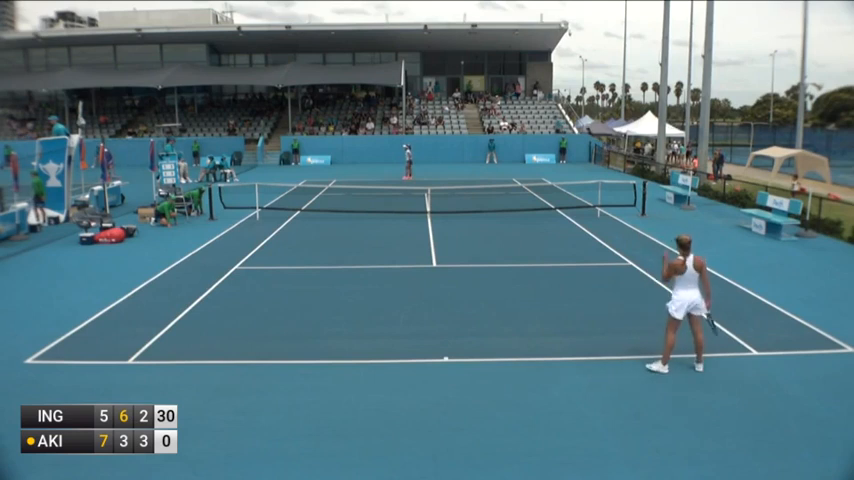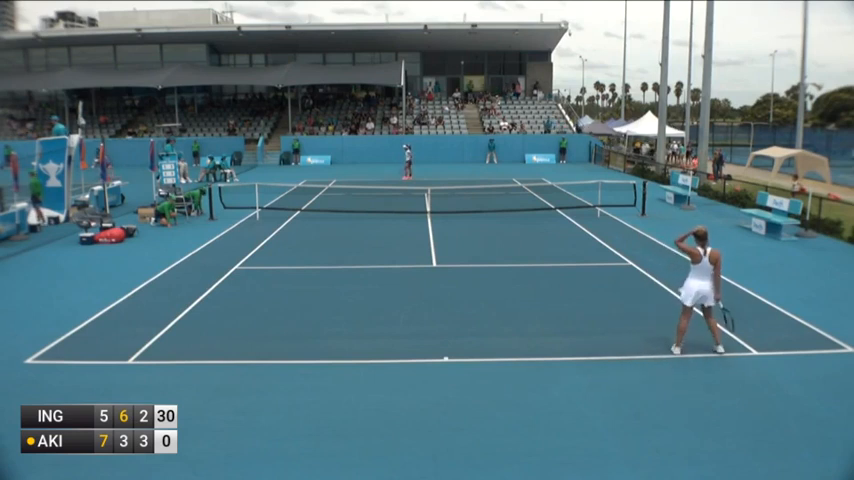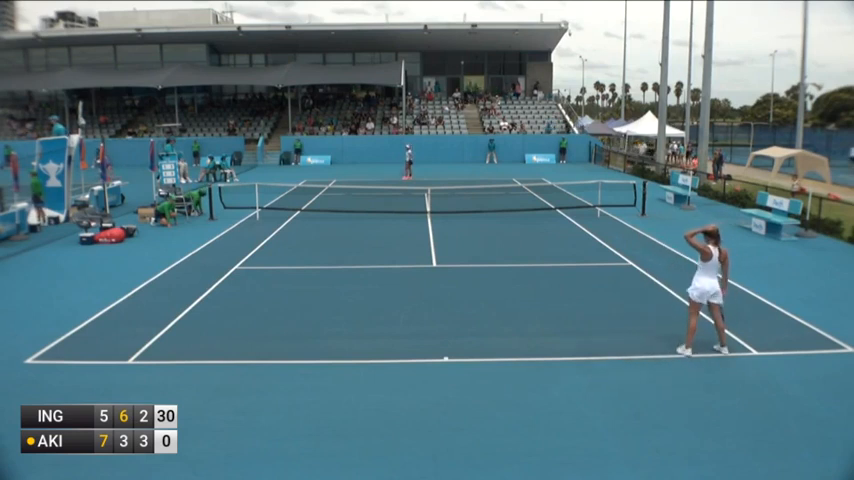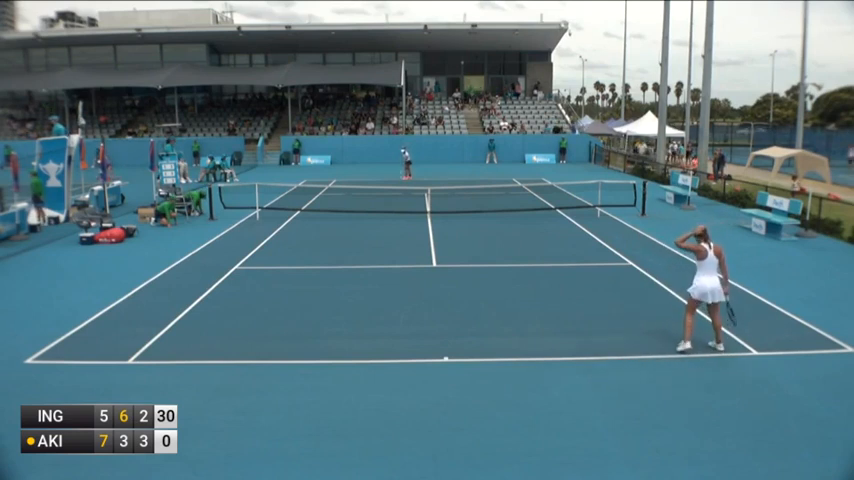
dt=1s
person 1, frame 1
left shoulder: (675, 263)
right shoulder: (700, 261)
left elbow: (665, 279)
right elbow: (706, 283)
left wrist: (665, 262)
right wrist: (708, 299)
left hip: (680, 299)
right hip: (695, 298)
left knee: (671, 332)
right knee: (698, 332)
left ankle: (663, 364)
right ankle: (699, 363)
person 1, frame 2
left shoulder: (693, 252)
right shoulder: (716, 254)
left elbow: (677, 242)
right elbow: (717, 275)
left wrist: (690, 232)
right wrist: (718, 292)
left hip: (692, 286)
right hip: (707, 288)
left knee: (684, 317)
right knee: (709, 317)
left ankle: (677, 347)
right ankle: (719, 345)
person 1, frame 3
left shoulder: (704, 249)
right shoulder: (724, 253)
left elbow: (687, 236)
right elbow: (725, 273)
left wrist: (702, 229)
right wrist: (723, 289)
left hip: (700, 285)
right hip: (714, 286)
left knee: (693, 317)
right knee: (717, 317)
left ankle: (687, 348)
right ankle: (723, 346)
person 1, frame 4
left shoulder: (698, 248)
right shoulder: (718, 249)
left elbow: (678, 243)
right elbow: (724, 270)
left wrist: (693, 232)
right wrist: (725, 285)
left hip: (700, 285)
right hip: (715, 284)
left knee: (689, 313)
right knee: (715, 315)
left ankle: (686, 342)
right ankle: (719, 343)
